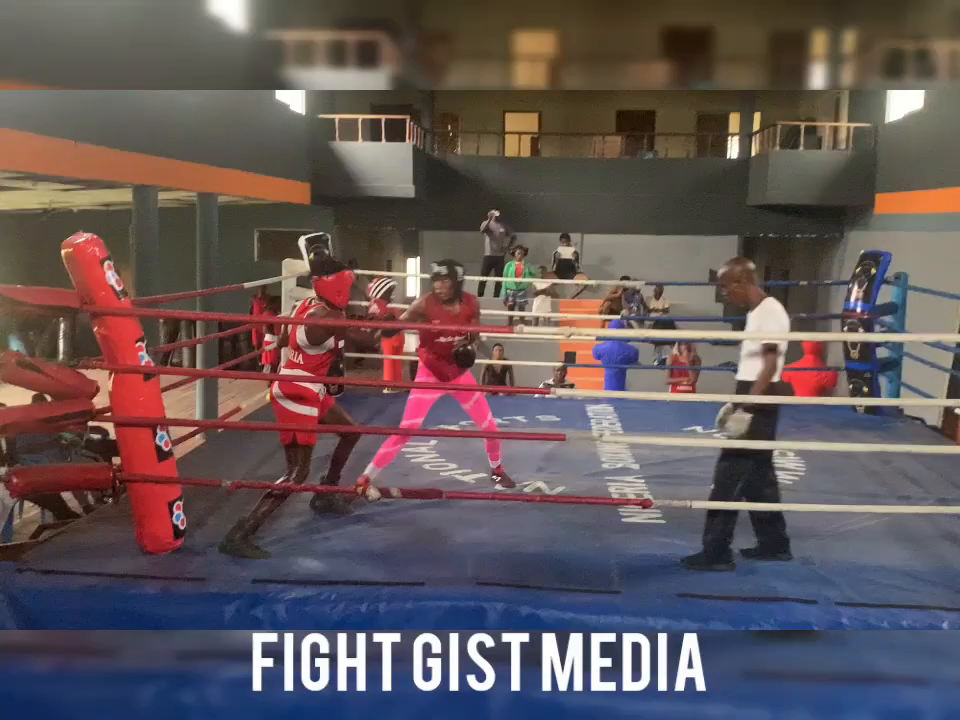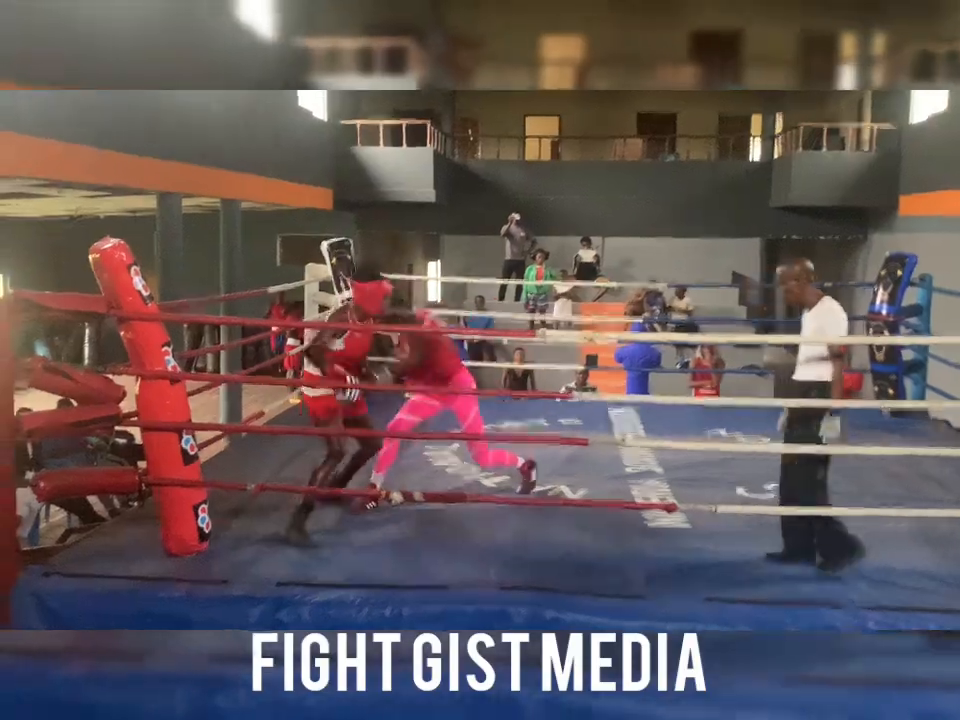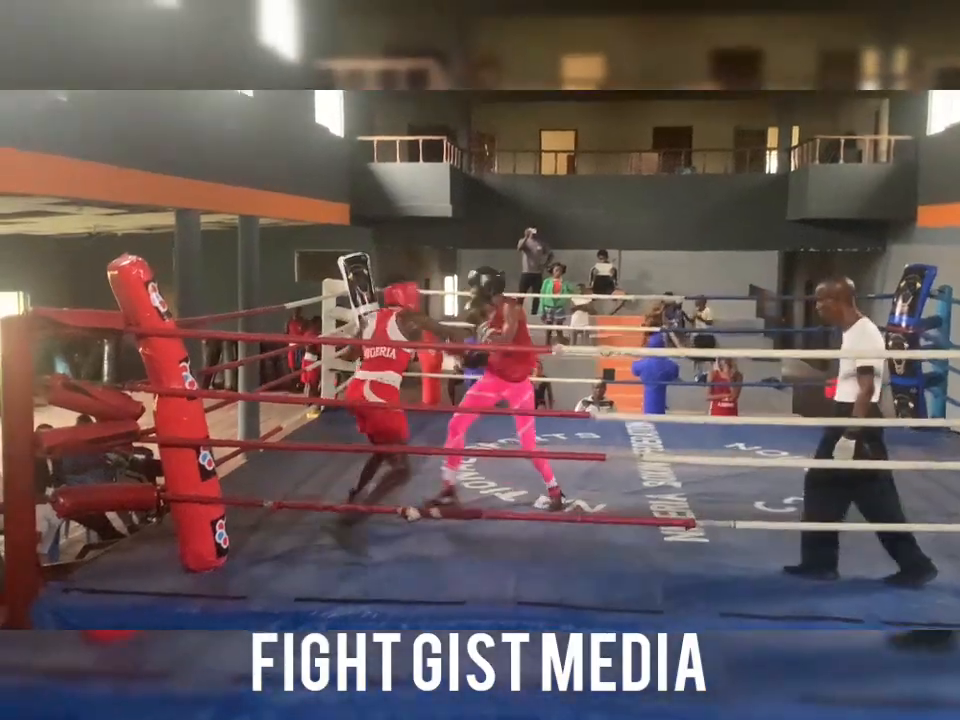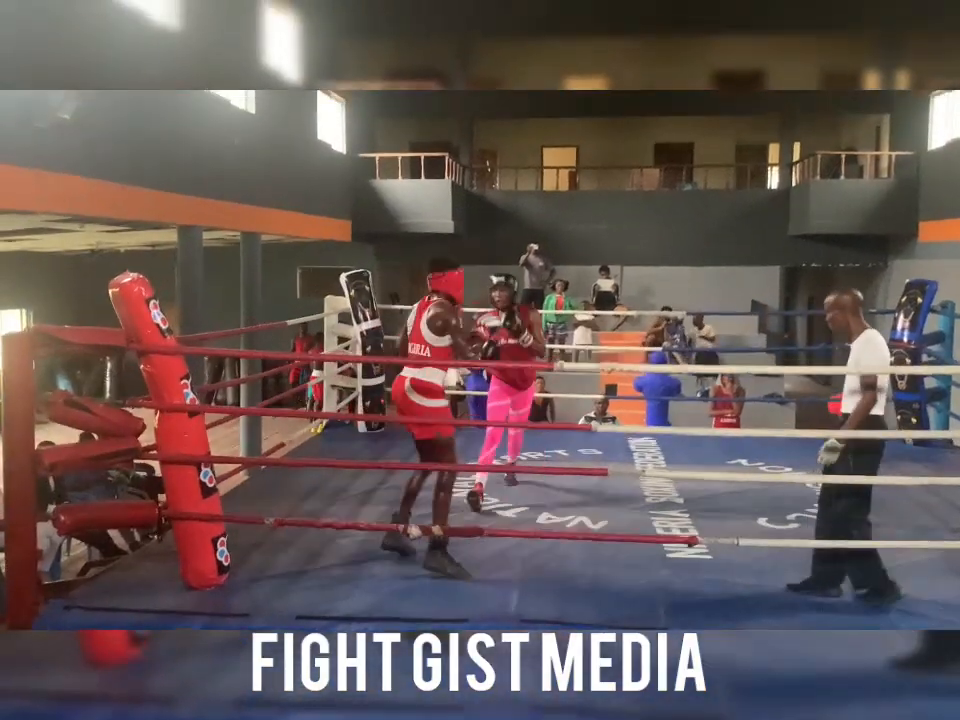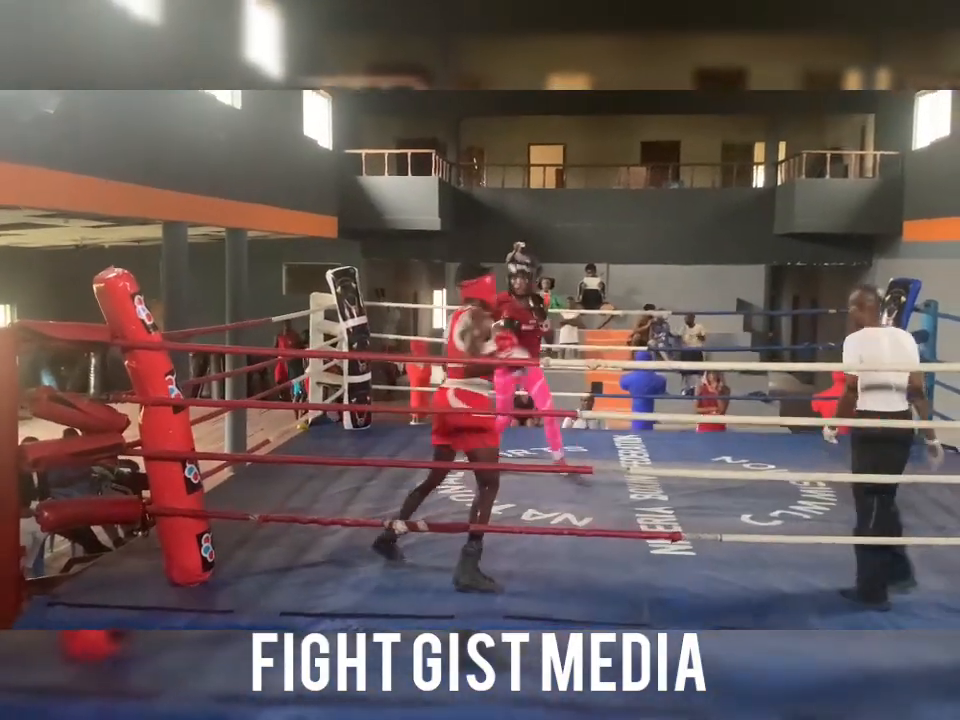
dt=0.4s
person 1, frame 1
left shoulder: (770, 312)
right shoulder: (756, 312)
left elbow: (769, 366)
left wrist: (745, 410)
right wrist: (734, 404)
left hip: (759, 399)
right hip: (749, 396)
left knee: (730, 474)
right knee: (756, 475)
left ankle: (716, 552)
right ankle: (774, 543)
person 1, frame 2
left shoulder: (830, 312)
right shoulder: (809, 312)
left elbow: (839, 365)
left wrist: (833, 413)
right wrist: (793, 409)
left hip: (818, 399)
right hip: (803, 397)
left knee: (806, 477)
right knee: (795, 474)
left ankle: (840, 546)
right ankle: (799, 547)
person 1, frame 3
left shoulder: (864, 334)
right shoulder: (851, 332)
left elbow: (867, 389)
left wrist: (851, 436)
left hip: (859, 422)
right hip: (843, 417)
left knee: (877, 498)
right knee: (820, 485)
left ankle: (915, 565)
right ankle: (820, 562)
person 1, frame 4
left shoulder: (865, 344)
right shoulder: (869, 340)
left elbow: (868, 398)
left wrist: (839, 439)
left hip: (863, 431)
right hip: (868, 429)
left knee: (846, 509)
right knee: (834, 503)
left ankle: (878, 586)
right ankle: (826, 578)
person 1, frame 5
left shoulder: (855, 340)
right shoulder: (905, 339)
left elbow: (849, 393)
right elbow: (918, 391)
left wrist: (832, 425)
right wrist: (930, 437)
left hip: (868, 426)
right hip: (900, 426)
left knee: (868, 504)
right knee: (886, 500)
left ankle: (873, 589)
right ankle: (898, 572)
person 2, frame 1
left shoulder: (307, 306)
right shoulder: (326, 318)
left elbow: (283, 339)
right elbow: (368, 343)
left hip: (309, 391)
right hip: (297, 397)
left knee: (350, 431)
right knee: (296, 476)
left ankle: (326, 496)
right ankle: (238, 536)
person 2, frame 2
left shoulder: (370, 321)
right shoulder: (342, 316)
right elbow: (311, 352)
right wrist: (341, 377)
left hip: (343, 387)
right hip: (322, 387)
left knee: (372, 443)
right knee: (337, 450)
left ankle: (337, 486)
right ankle: (298, 519)
person 2, frame 3
left shoulder: (371, 318)
right shoulder: (411, 318)
left elbow: (349, 355)
right elbow: (455, 337)
left hip: (356, 391)
right hip: (380, 395)
left knee: (382, 452)
right knee: (400, 469)
left ankle: (354, 505)
right ankle: (350, 520)
person 2, frame 4
left shoulder: (420, 307)
right shoulder: (446, 311)
right elbow: (469, 351)
left hip: (406, 387)
right hip: (426, 393)
left knee: (428, 465)
right knee: (448, 470)
left ankle: (395, 533)
right ankle: (437, 551)
person 2, frame 5
left shoulder: (458, 316)
right shoulder: (479, 318)
right elbow: (475, 365)
right wrist: (499, 357)
left hip: (447, 397)
right hip: (469, 400)
left knee: (435, 476)
right knee: (488, 483)
left ankle: (389, 534)
right ankle: (468, 568)
person 3, frame 1
left shoulder: (471, 303)
right shoulder: (424, 304)
left elbow: (473, 338)
left wrist: (469, 349)
left hip: (458, 374)
right hip: (429, 374)
left knee: (488, 425)
right knee: (407, 430)
left ankle: (497, 470)
right ankle: (363, 483)
person 3, frame 2
left shoulder: (417, 327)
right shoulder: (419, 319)
left hip: (457, 386)
right hip: (434, 388)
left knee: (480, 455)
right knee: (394, 431)
left ankle: (524, 466)
right ankle: (373, 490)
person 3, frame 3
left shoulder: (510, 307)
right shoulder: (489, 309)
left elbow: (507, 342)
left wrist: (484, 329)
left hip: (518, 380)
right hip: (493, 376)
left knee: (527, 442)
right knee: (457, 424)
left ankle: (554, 490)
right ankle: (448, 487)
person 3, frame 4
left shoulder: (529, 315)
right shoulder: (489, 318)
left elbow: (541, 350)
right elbow: (484, 350)
left wrist: (521, 332)
right wrist: (485, 346)
left hip: (525, 382)
right hip: (499, 383)
left knee: (517, 431)
right knee: (494, 433)
left ankle: (510, 466)
right ankle: (478, 488)
person 3, frame 5
left shoulder: (536, 300)
right shoulder: (499, 301)
left wrist: (542, 320)
right wrist: (502, 326)
left hip: (529, 365)
right hip: (506, 363)
left knee: (549, 411)
right knee: (503, 417)
left ankle: (559, 459)
